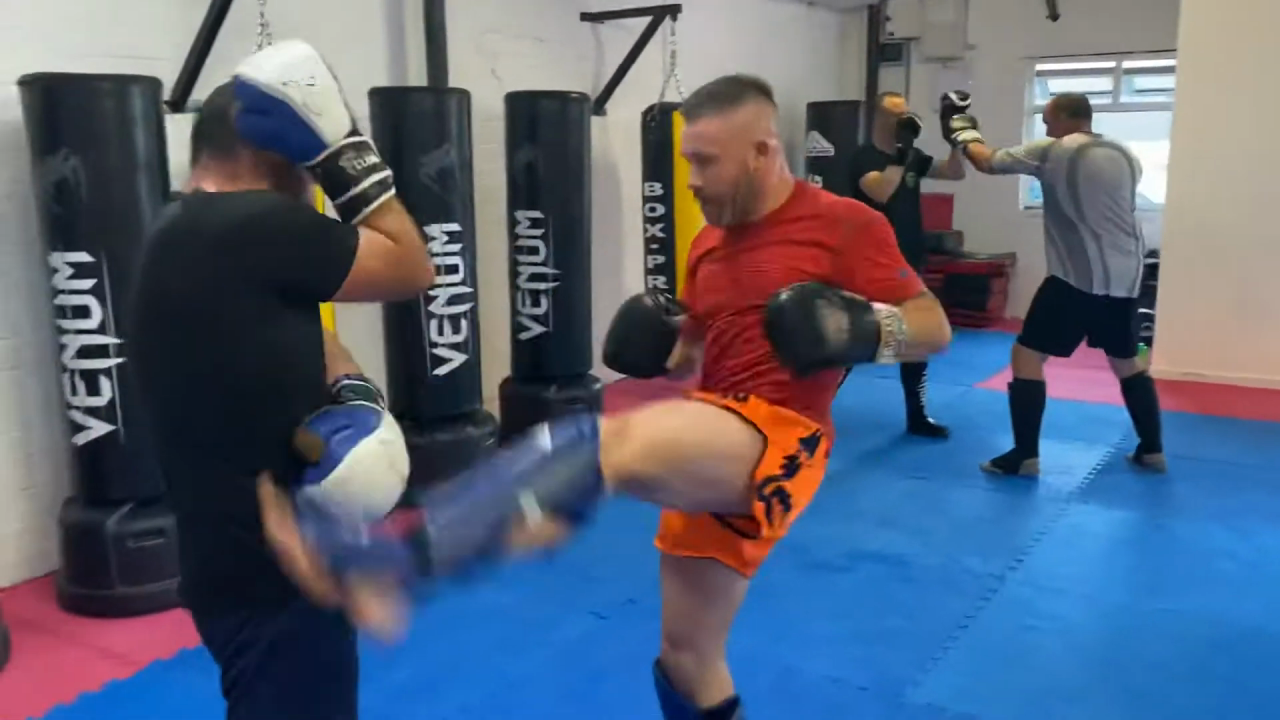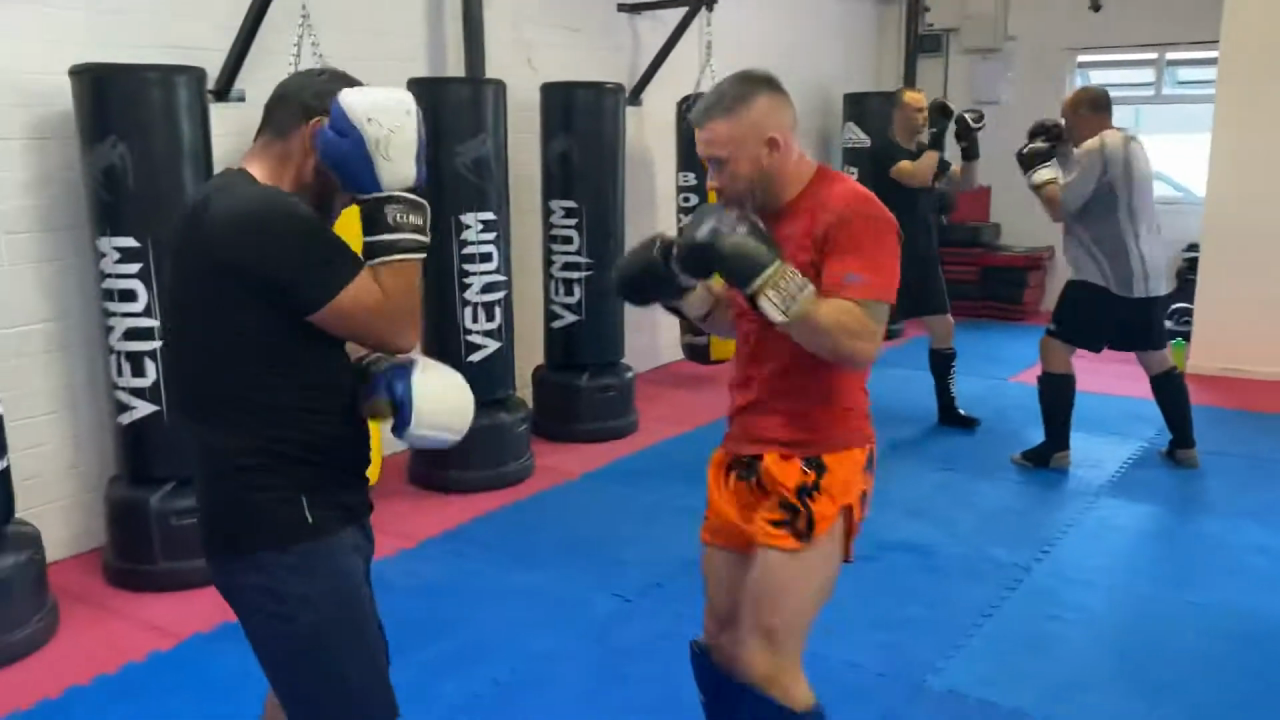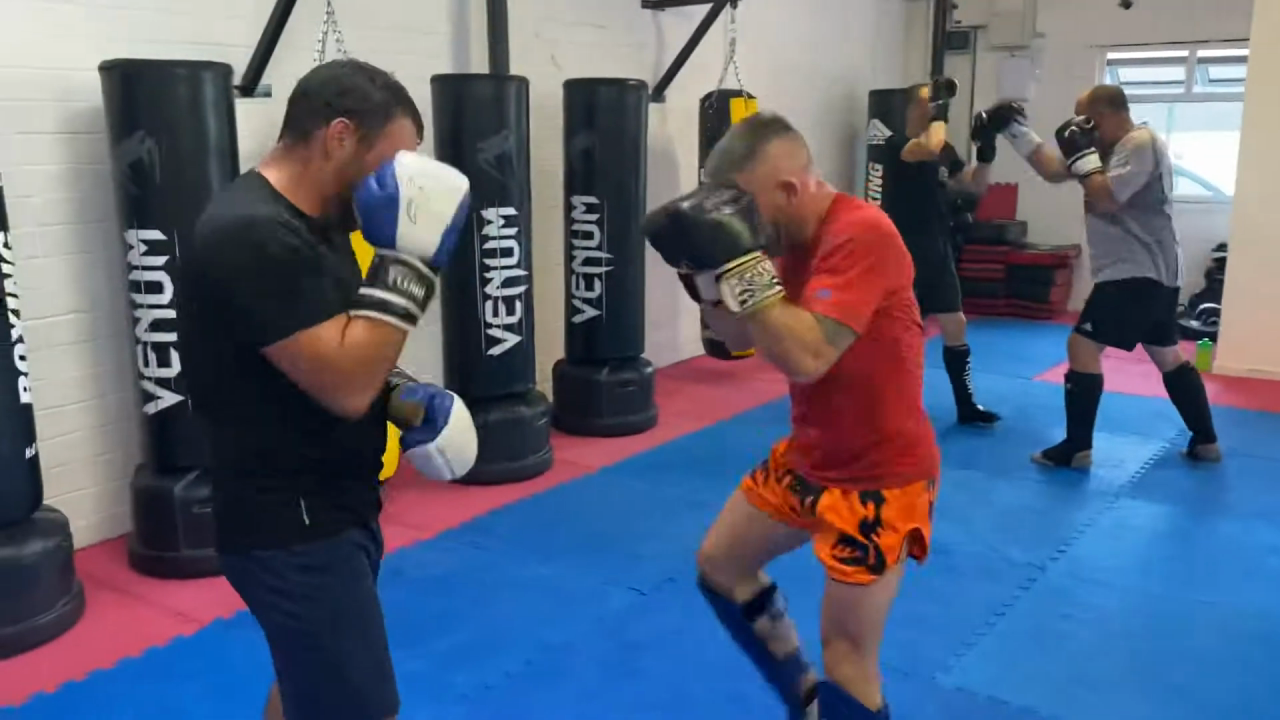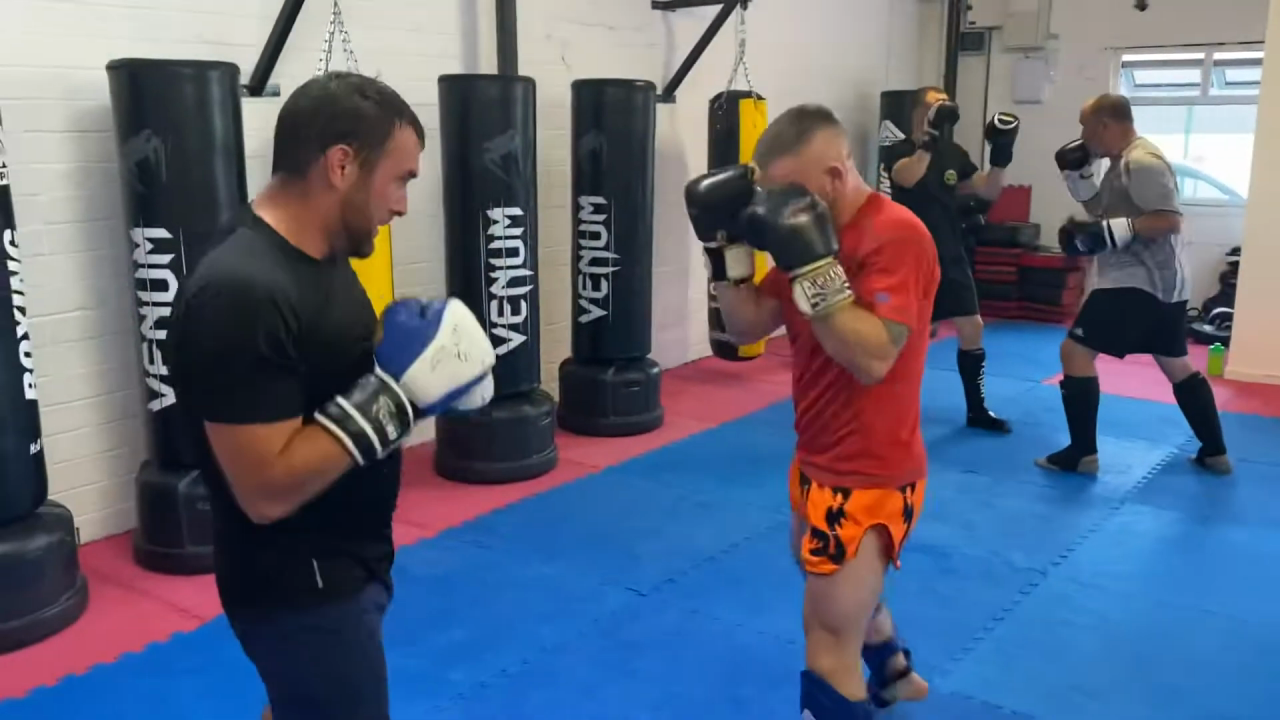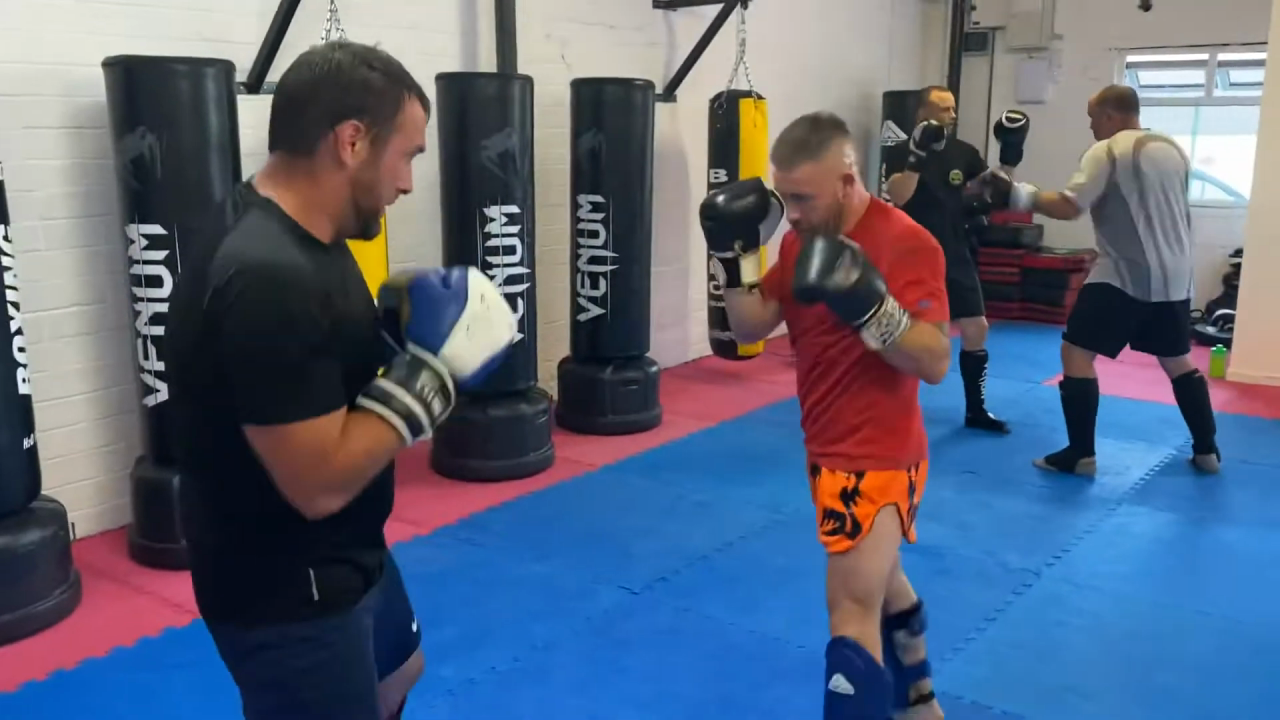
dt=0.2s
person 1, frame 1
left shoulder: (199, 239)
right shoulder: (251, 225)
left elbow: (287, 358)
right elbow: (410, 270)
right wrist: (339, 148)
left hip: (259, 547)
right hip: (274, 564)
person 1, frame 2
left shoulder: (257, 213)
right shoulder: (261, 221)
left elbow: (315, 355)
right elbow: (393, 326)
left wrist: (375, 379)
right wrist: (393, 191)
left hip: (302, 513)
right hip: (284, 527)
person 1, frame 3
left shoulder: (306, 221)
right shoulder: (248, 236)
right elbow: (348, 385)
left wrist: (404, 398)
right wrist: (409, 255)
left hip: (320, 508)
right hip: (289, 524)
person 1, frame 4
left shoulder: (315, 254)
right shoulder: (242, 295)
right elbow: (268, 489)
left wrist: (404, 366)
right wrist: (394, 389)
left hip: (342, 556)
right hip: (300, 580)
person 1, frame 5
left shoulder: (279, 231)
right shoulder: (267, 278)
right elbow: (320, 484)
left wrist: (390, 319)
right wrist: (432, 358)
left hip: (327, 555)
right hip: (286, 581)
person 2, frame 1
left shoulder: (846, 225)
right shoulder: (712, 243)
left elbow: (933, 327)
left wrist: (869, 328)
right wrist: (674, 342)
left hip: (774, 444)
right hip: (725, 476)
left knee: (602, 442)
right knee: (687, 657)
left ankle: (404, 551)
person 2, frame 2
left shoulder: (851, 213)
right shoulder: (754, 211)
left elbow: (860, 342)
left wrist: (763, 271)
right wrist: (687, 294)
left hip: (818, 460)
right hip: (747, 453)
left knee: (766, 663)
right knee: (721, 638)
person 2, frame 3
left shoulder: (859, 237)
right shoulder: (793, 238)
left elbow: (804, 358)
right elbow: (747, 331)
left wrist: (745, 257)
right wrist: (702, 266)
left hip: (880, 478)
right hip: (813, 458)
left knee: (846, 659)
right knee: (719, 563)
person 2, frame 4
left shoulder: (896, 236)
right shoulder: (808, 234)
left elbow: (869, 358)
right elbow: (745, 327)
left wrist: (809, 265)
right wrist: (725, 241)
left hip: (869, 476)
right hip: (824, 462)
left knee: (827, 656)
right knee: (844, 588)
person 2, frame 5
left shoulder: (905, 244)
right shoulder: (804, 236)
left elbow: (934, 362)
right elbow: (749, 326)
left wrist: (867, 303)
right wrist: (737, 249)
left hip: (877, 458)
right hip: (827, 447)
left knee: (849, 631)
right knee: (880, 583)
person 3, frame 1
left shoulder: (1052, 151)
right shoulder: (1124, 156)
left elbow: (988, 162)
left wrist: (960, 126)
left hip: (1077, 278)
right hip: (1124, 278)
left knee: (1026, 357)
right knee: (1127, 362)
left ankle: (1024, 455)
right ankle: (1151, 449)
person 3, frame 2
left shoulder: (1098, 149)
right shoulder: (1125, 145)
left elbow: (1058, 208)
left wrist: (1039, 166)
right wrist: (1049, 151)
left hip: (1103, 278)
right hip: (1145, 279)
left knee: (1054, 350)
right knee: (1155, 359)
left ankle: (1055, 449)
right ankle: (1184, 445)
person 3, frame 3
left shoulder: (1141, 144)
right shoulder: (1114, 143)
left elbow: (1103, 200)
right elbow: (1058, 170)
left wrist: (1085, 153)
right wrist: (1017, 129)
left hip: (1140, 271)
right hip: (1153, 272)
left knee: (1082, 348)
right knee: (1167, 353)
left ankle: (1077, 448)
right ankle: (1205, 440)
person 3, frame 4
left shoulder: (1140, 162)
right shoulder: (1123, 161)
left elbow: (1168, 220)
right elbow: (1106, 211)
left wrist: (1106, 231)
right wrist: (1076, 175)
left hip: (1137, 283)
right hip: (1166, 282)
left knee: (1075, 352)
right knee: (1177, 365)
left ankle: (1083, 452)
right ankle: (1216, 451)
person 3, frame 5
left shoulder: (1108, 152)
right shoulder: (1174, 151)
left elbow: (1070, 206)
left wrist: (1018, 195)
left hip: (1125, 280)
right hip: (1176, 281)
left knee: (1076, 354)
right knee: (1180, 364)
left ankle: (1081, 453)
right ankle: (1206, 450)
person 4, frame 1
left shoulder: (911, 156)
right shoulder: (864, 157)
left elbow: (956, 173)
right elbow: (881, 192)
right wrist: (902, 150)
left hip: (906, 265)
left ankle: (917, 417)
person 4, frame 2
left shoulder: (927, 150)
right shoulder: (884, 152)
left elbow: (965, 184)
right elbow: (919, 178)
left wrist: (970, 148)
right wrist: (938, 135)
left hip: (923, 258)
left knee: (943, 328)
left ankle: (948, 408)
person 4, frame 3
left shoulder: (946, 150)
right shoulder: (897, 144)
left elbow: (977, 186)
right elbow: (928, 151)
left wrist: (986, 149)
right wrist: (939, 111)
left hip: (936, 254)
left knee: (955, 325)
left ankle: (967, 406)
person 4, frame 4
left shoulder: (955, 153)
right shoulder: (901, 151)
left elbow: (988, 192)
right elbow: (907, 179)
left wrist: (1001, 154)
right wrist: (930, 136)
left hip: (950, 257)
left knee: (972, 328)
left ankle: (977, 410)
person 4, frame 5
left shoulder: (964, 152)
right shoulder: (901, 152)
right elbow: (896, 196)
left wrist: (1010, 156)
right wrist: (918, 154)
left hip: (955, 258)
left knee: (976, 329)
left ankle: (976, 411)
